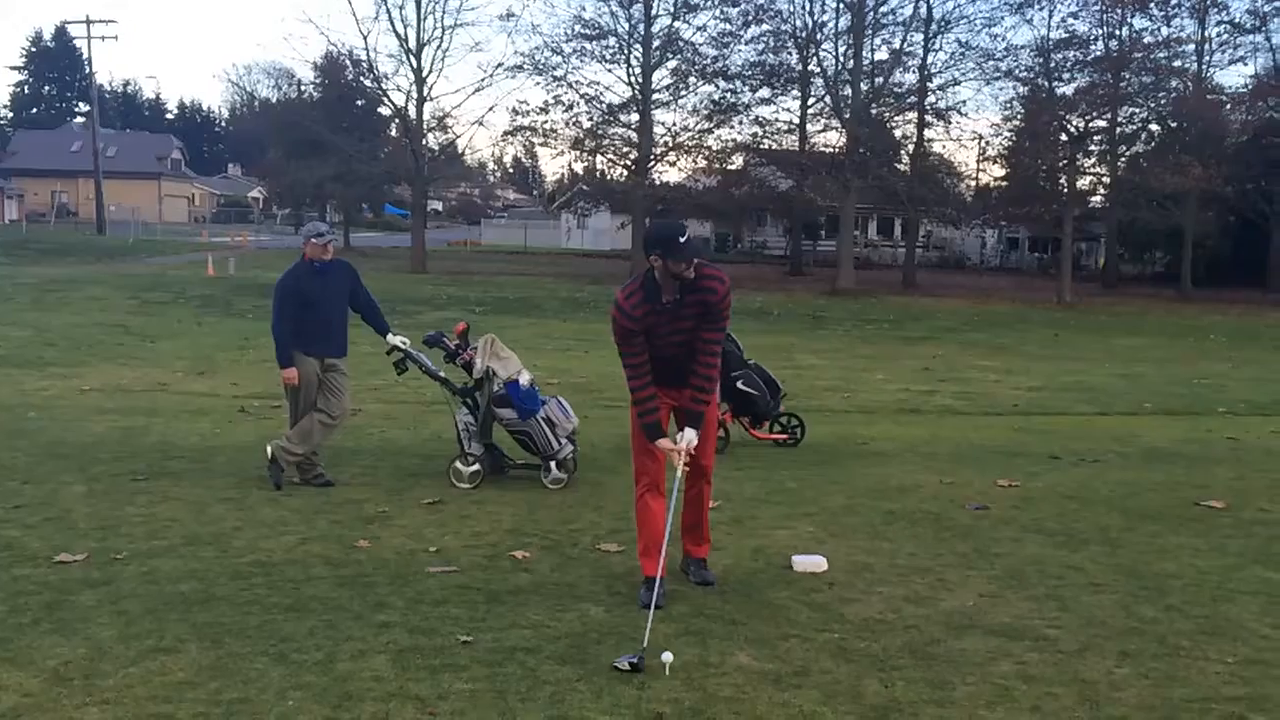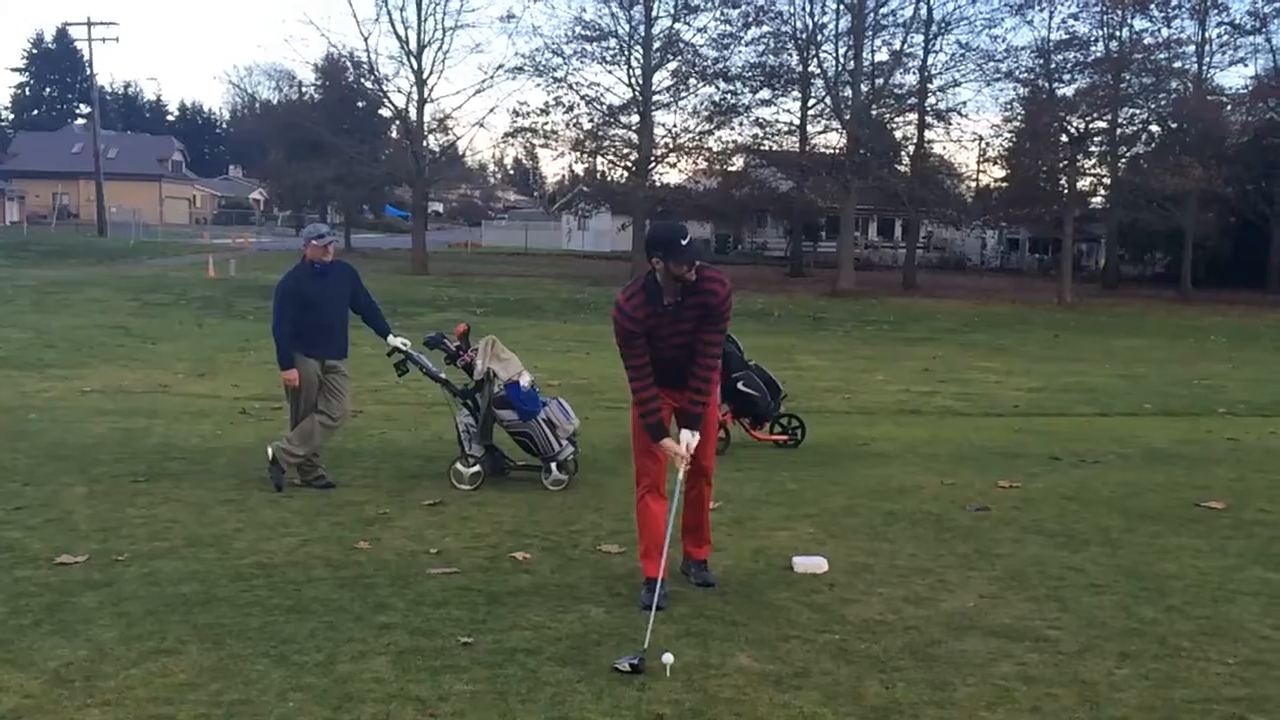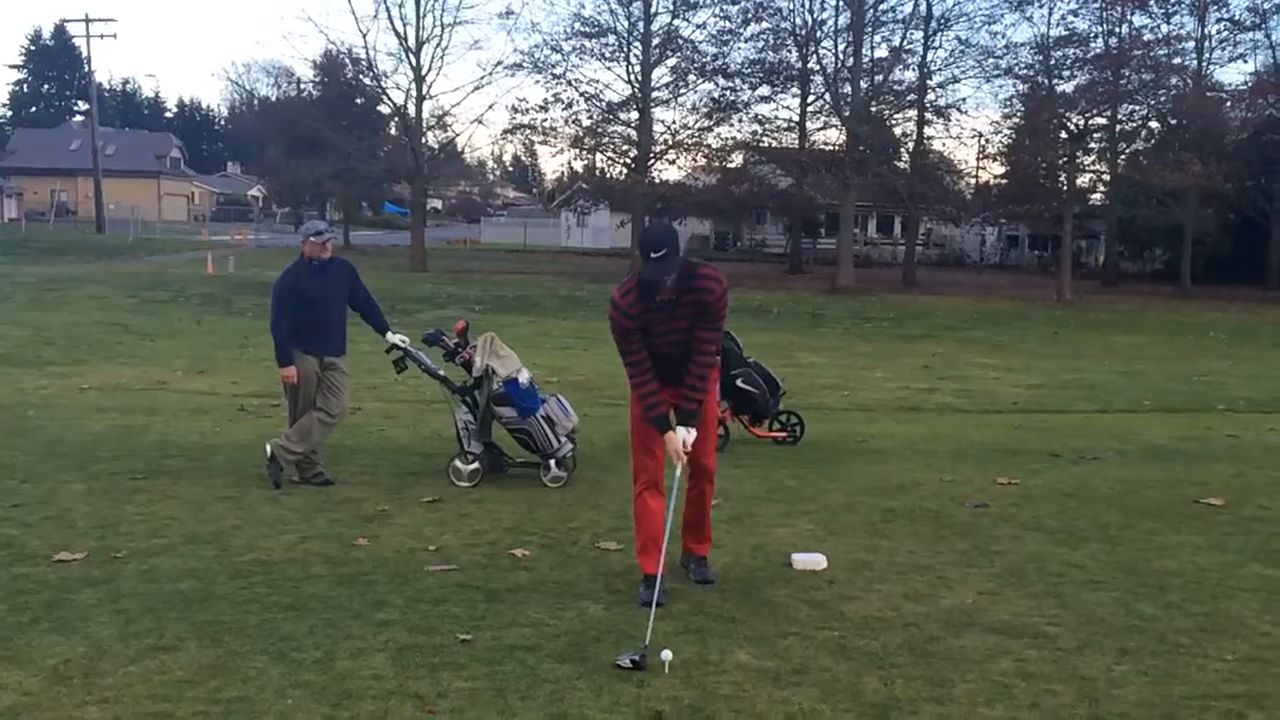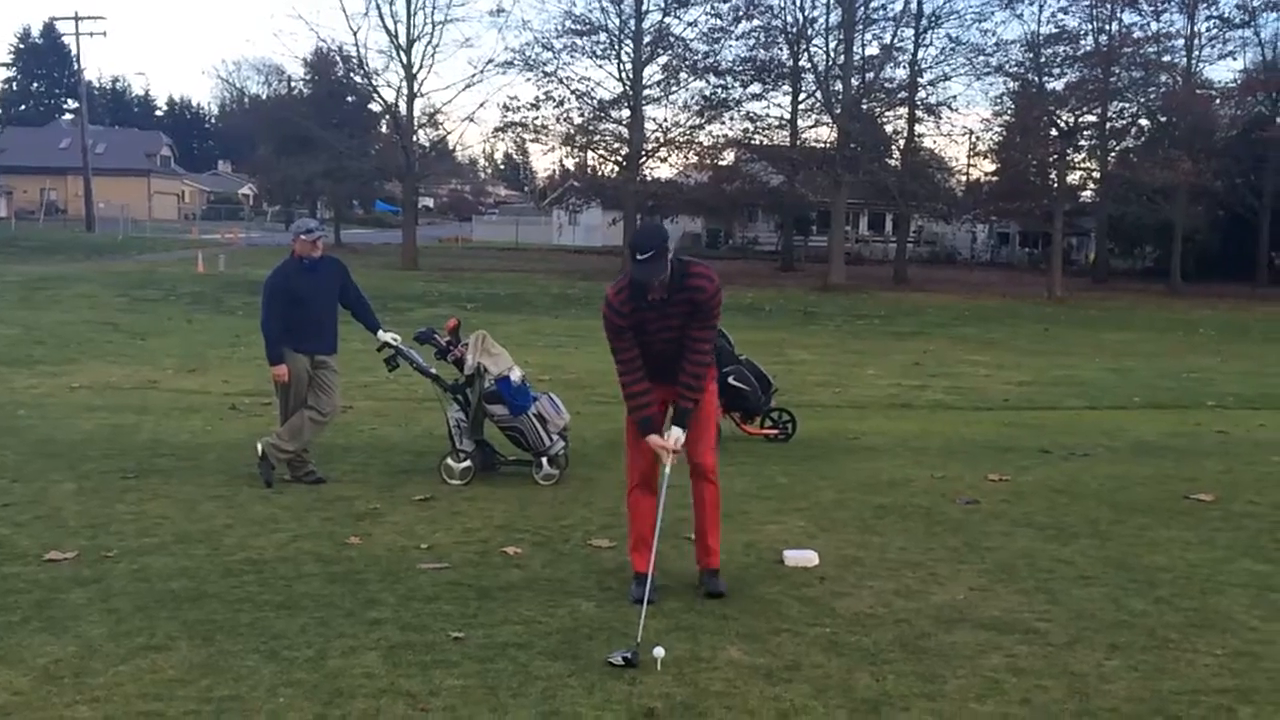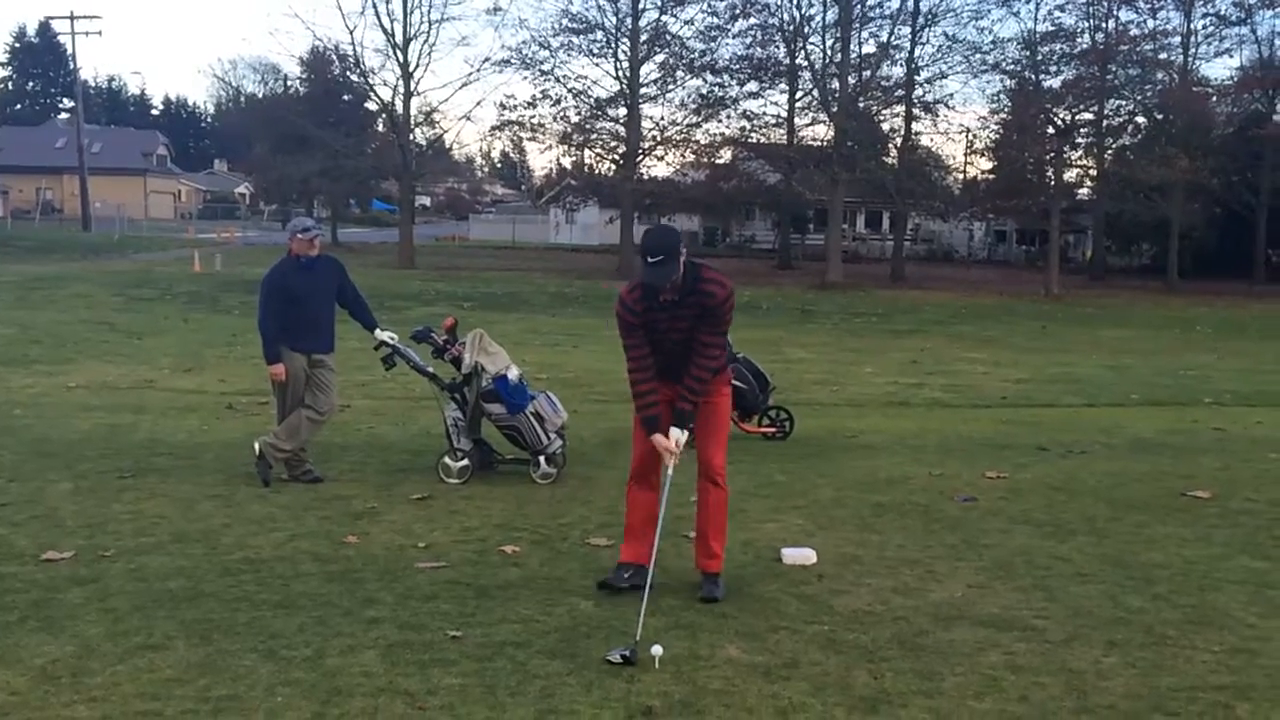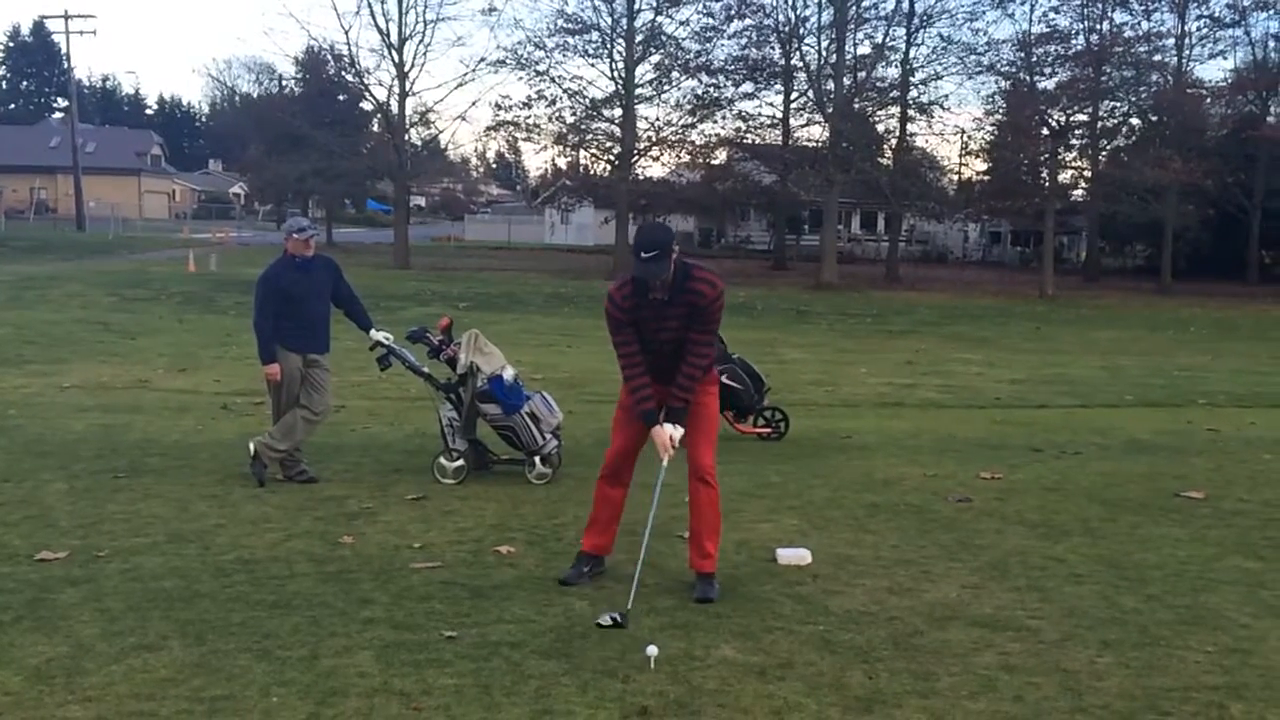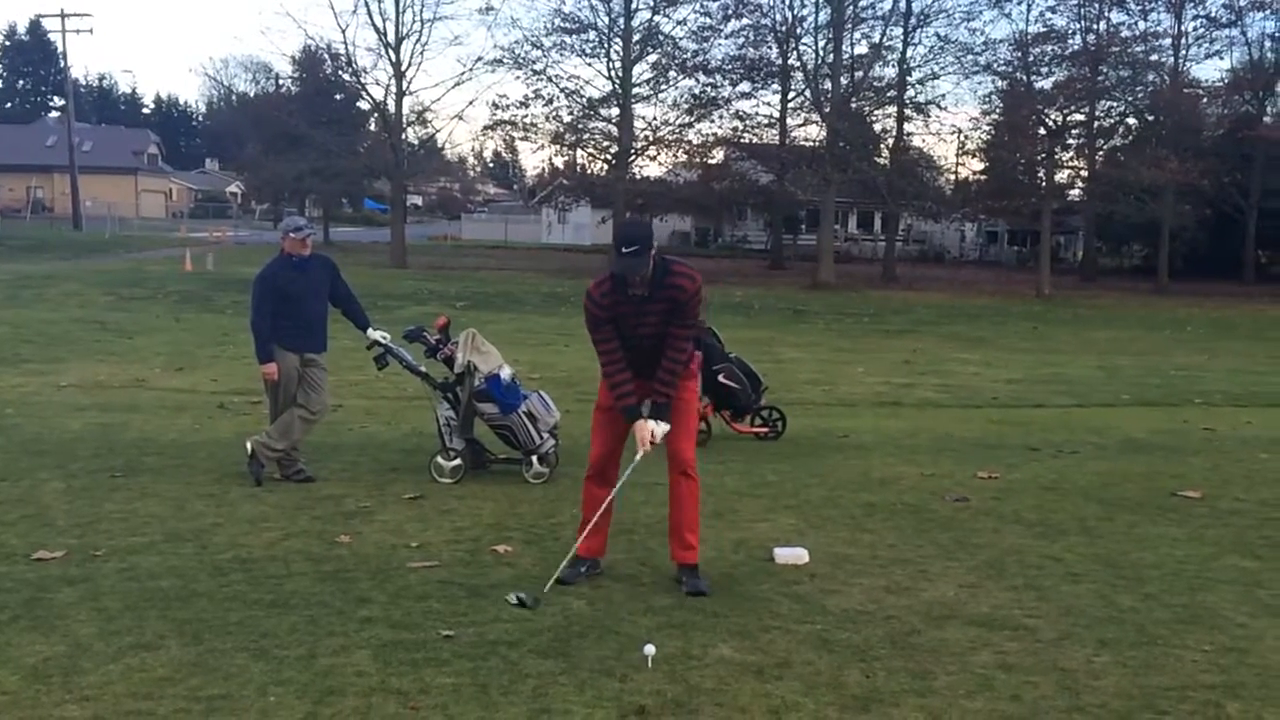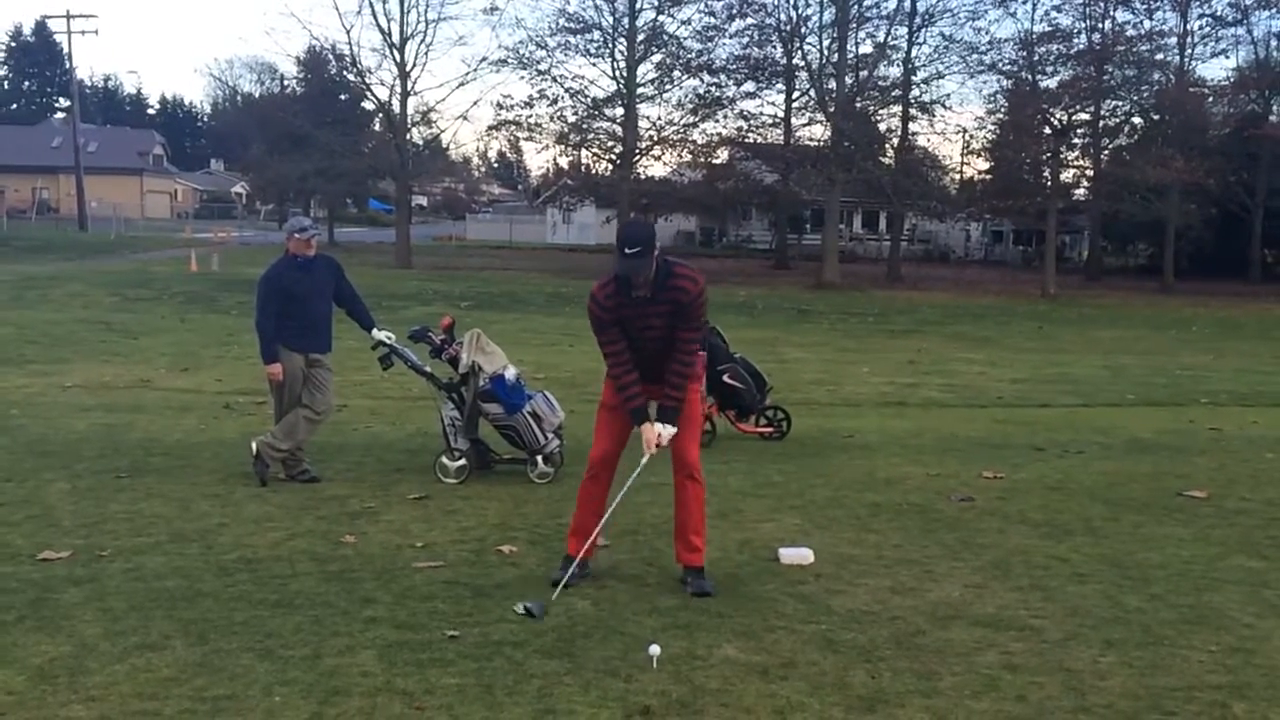
dt=0.3s
person 1, frame 1
left shoulder: (714, 285)
right shoulder: (628, 304)
left elbow: (709, 356)
right elbow: (637, 374)
left wrist: (694, 421)
right wrist: (655, 433)
left hip: (698, 383)
right hip: (652, 386)
left knee: (701, 468)
right knee: (649, 477)
left ankle: (695, 554)
right ankle: (652, 574)
person 1, frame 2
left shoulder: (715, 287)
right shoulder: (629, 305)
left elbow: (707, 358)
right elbow: (640, 377)
left wrist: (693, 424)
right wrist: (662, 436)
left hip: (699, 384)
right hip: (654, 388)
left knee: (701, 470)
right knee: (650, 478)
left ankle: (695, 556)
right ankle: (653, 575)
person 1, frame 3
left shoulder: (711, 285)
right shoulder: (624, 301)
left elbow: (704, 355)
right elbow: (639, 371)
left wrist: (688, 420)
right wrist: (664, 429)
left hip: (698, 380)
right hip: (650, 383)
left knee: (703, 467)
right knee: (648, 475)
left ankle: (695, 551)
right ankle: (651, 572)
person 1, frame 4
left shoulder: (704, 284)
right shoulder: (618, 300)
left elbow: (698, 355)
right elbow: (629, 369)
left wrist: (681, 420)
right wrist: (646, 430)
left hip: (696, 380)
right hip: (647, 382)
left knee: (704, 466)
right knee: (641, 473)
left ankle: (709, 566)
right ankle: (642, 570)
person 1, frame 5
left shoulder: (717, 289)
right shoulder: (631, 299)
left elbow: (706, 358)
right elbow: (639, 367)
left wrist: (682, 422)
right wrist: (652, 429)
left hip: (709, 381)
right hip: (659, 380)
left knee: (712, 468)
right knee: (642, 466)
left ankle: (711, 570)
right ankle: (633, 563)
person 1, frame 6
left shoulder: (707, 289)
right shoulder: (620, 297)
left elbow: (698, 356)
right elbow: (631, 364)
left wrist: (675, 417)
right wrist: (653, 423)
left hip: (696, 381)
right hip: (644, 381)
left knee: (702, 468)
right knee: (616, 462)
left ankle: (705, 571)
right ankle: (592, 554)
person 1, frame 7
left shoulder: (685, 283)
right shoulder: (598, 294)
left elbow: (678, 350)
right elbow: (611, 360)
left wrist: (659, 413)
right wrist: (634, 417)
left hip: (675, 376)
right hip: (622, 377)
left knee: (682, 461)
right knee: (600, 460)
left ankle: (687, 563)
right ankle: (588, 555)
person 1, frame 8
left shoulder: (689, 285)
right shoulder: (603, 296)
left elbow: (686, 353)
right elbow: (618, 363)
left wrist: (668, 417)
right wrist: (641, 420)
left hip: (679, 378)
right hip: (625, 380)
left knee: (688, 464)
right knee: (600, 460)
left ankle: (693, 565)
right ankle: (577, 555)
person 2, frame 1
left shoulder: (344, 271)
right shoulder: (292, 279)
left elbow: (365, 305)
right elbow: (281, 325)
left wrist: (387, 334)
right wrist: (286, 364)
left hip: (333, 357)
right hip: (302, 357)
left knee: (335, 409)
right knee: (304, 416)
left ankle: (281, 452)
right ankle: (308, 470)
person 2, frame 2
left shoulder: (345, 273)
right shoulder: (292, 281)
left elbow: (366, 306)
right elbow: (281, 326)
left wrist: (388, 335)
right wrist: (286, 366)
left hip: (335, 359)
right hip: (303, 358)
left knee: (336, 410)
right knee: (305, 417)
left ankle: (282, 454)
right ankle: (309, 471)
person 2, frame 3
left shoulder: (343, 270)
right shoulder: (291, 278)
left elbow: (365, 303)
right elbow: (279, 323)
left wrist: (387, 332)
right wrist: (285, 363)
left hip: (333, 356)
right hip: (302, 355)
left knee: (334, 407)
right knee: (303, 414)
left ankle: (281, 451)
right ankle: (308, 468)
person 2, frame 4
left shoulder: (334, 268)
right shoulder: (281, 276)
left elbow: (356, 301)
right elbow: (270, 321)
left wrist: (378, 330)
right wrist: (276, 361)
left hip: (324, 354)
right hip: (293, 354)
left knee: (325, 406)
right knee: (294, 412)
left ankle: (272, 449)
right ankle: (299, 466)
person 2, frame 5
left shoulder: (331, 267)
right shoulder: (278, 275)
left elbow: (353, 300)
right elbow: (267, 321)
left wrist: (375, 329)
right wrist: (273, 360)
left hip: (321, 353)
right hip: (290, 353)
left knee: (322, 405)
right knee: (292, 412)
left ankle: (269, 449)
right ankle: (296, 466)
person 2, frame 6
left shoulder: (327, 267)
right shoulder: (274, 275)
left elbow: (348, 300)
right elbow: (262, 320)
left wrist: (370, 330)
right wrist: (268, 360)
left hip: (316, 353)
right hip: (285, 352)
left knee: (317, 407)
right knee: (287, 411)
left ankle: (264, 449)
right ankle: (292, 466)
person 2, frame 7
left shoulder: (324, 266)
right shoulder: (271, 274)
left elbow: (346, 300)
right elbow: (260, 320)
left wrist: (368, 329)
right wrist: (265, 359)
left hip: (313, 352)
right hip: (282, 352)
left knee: (314, 406)
right knee: (284, 411)
left ankle: (261, 448)
right ankle: (289, 465)
person 2, frame 8
left shoulder: (329, 267)
right shoulder: (275, 275)
left elbow: (350, 300)
right elbow: (264, 320)
left wrist: (372, 329)
right wrist: (270, 360)
left hip: (318, 353)
right hip: (287, 352)
left knee: (319, 406)
right knee: (289, 411)
left ankle: (266, 449)
right ankle: (294, 465)
